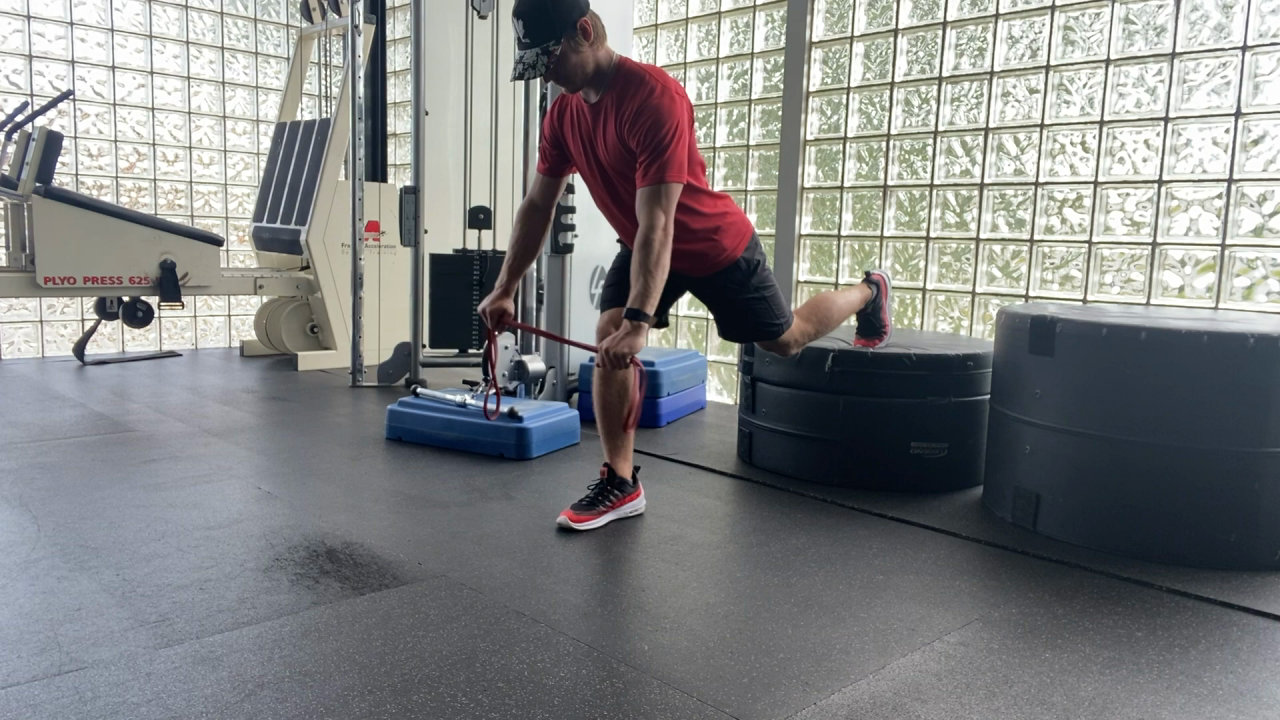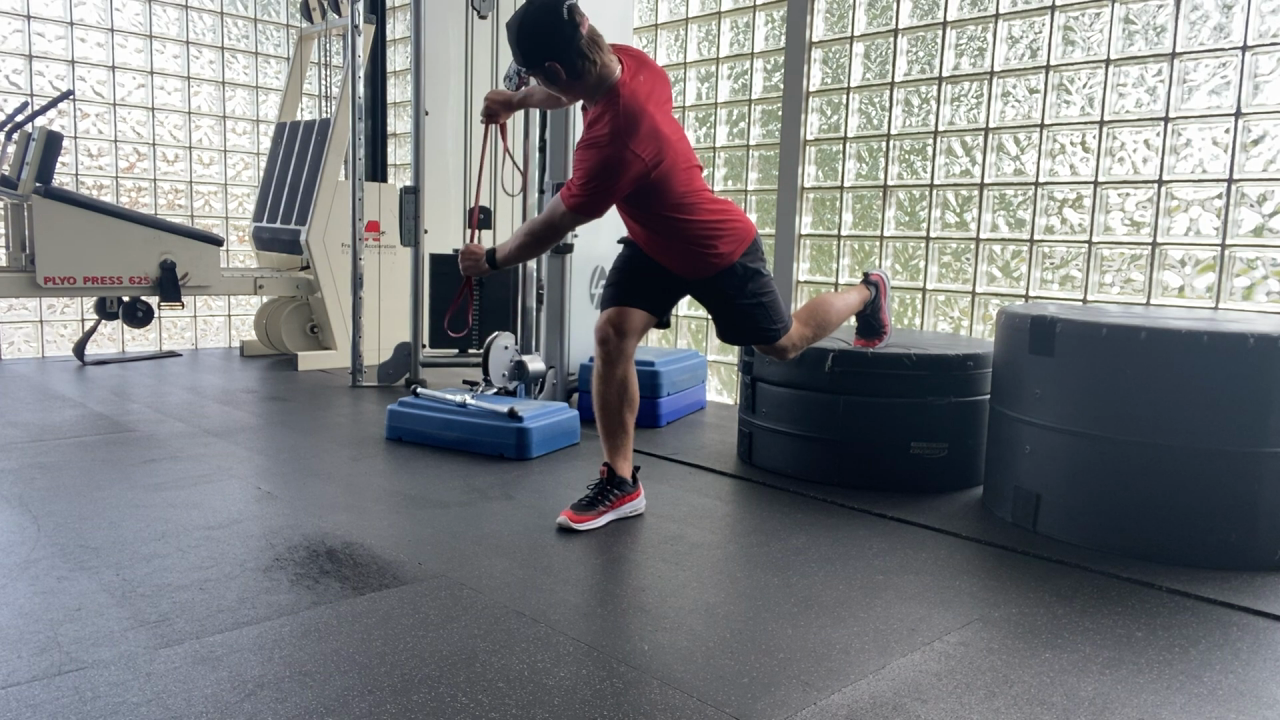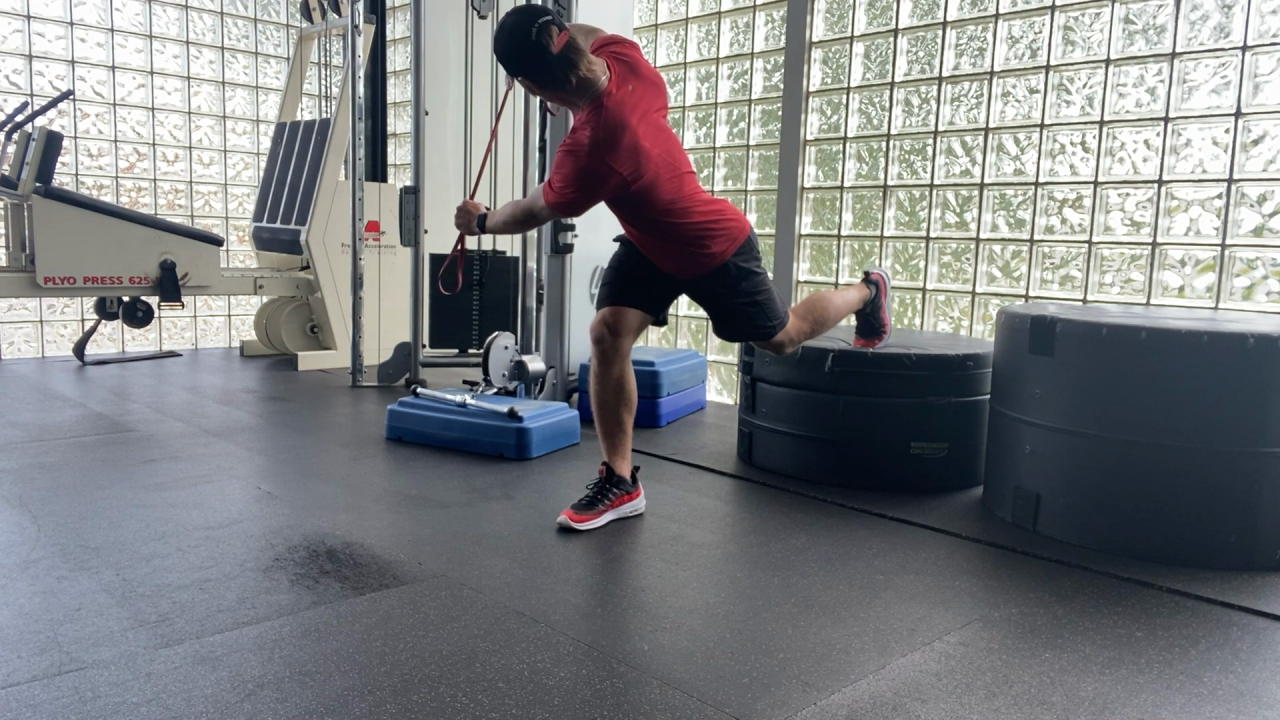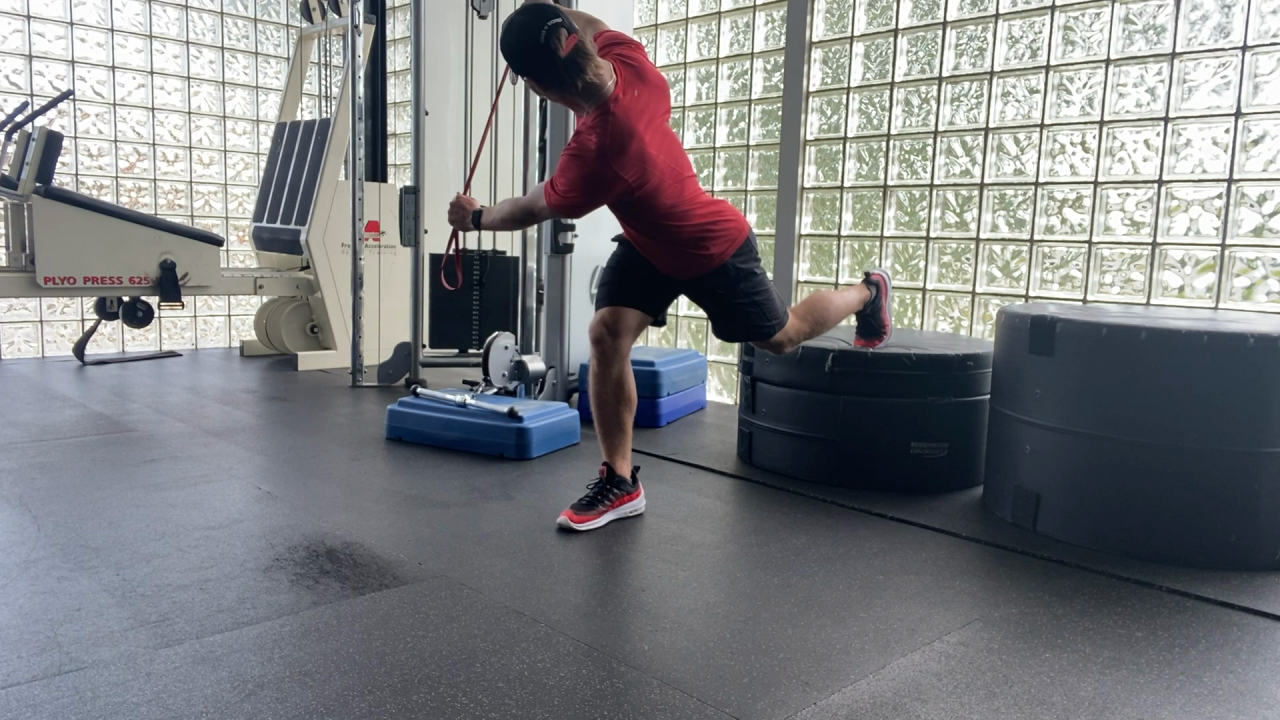
dt=1s
person 1, frame 1
left shoulder: (654, 98)
right shoulder: (562, 114)
left elbow: (656, 223)
right elbow: (537, 204)
left wrist: (638, 320)
right wrist: (505, 289)
left hip: (716, 246)
right hip: (641, 245)
left knee: (784, 339)
right knee: (609, 339)
left ankle: (868, 291)
right ankle: (621, 483)
person 1, frame 2
left shoulder: (614, 140)
right shoulder: (626, 60)
left elbow: (552, 226)
left wrist: (490, 259)
right wrist: (517, 100)
left hip: (718, 250)
right hip: (654, 241)
left knee: (783, 344)
right knee: (611, 336)
left ankle: (867, 293)
right ankle: (620, 483)
person 1, frame 3
left shoulder: (590, 149)
right shoulder: (621, 56)
left elbow: (534, 212)
left wrist: (480, 222)
left hip: (712, 248)
right hip: (649, 240)
left knee: (781, 337)
right knee: (607, 335)
left ankle: (867, 291)
right ankle: (620, 481)
person 1, frame 4
left shoulder: (596, 152)
right shoulder: (624, 56)
left elbow: (532, 209)
left wrist: (474, 218)
left hip: (712, 249)
right hip: (649, 241)
left knee: (782, 337)
right knee: (606, 335)
left ankle: (868, 291)
right ankle: (621, 482)
